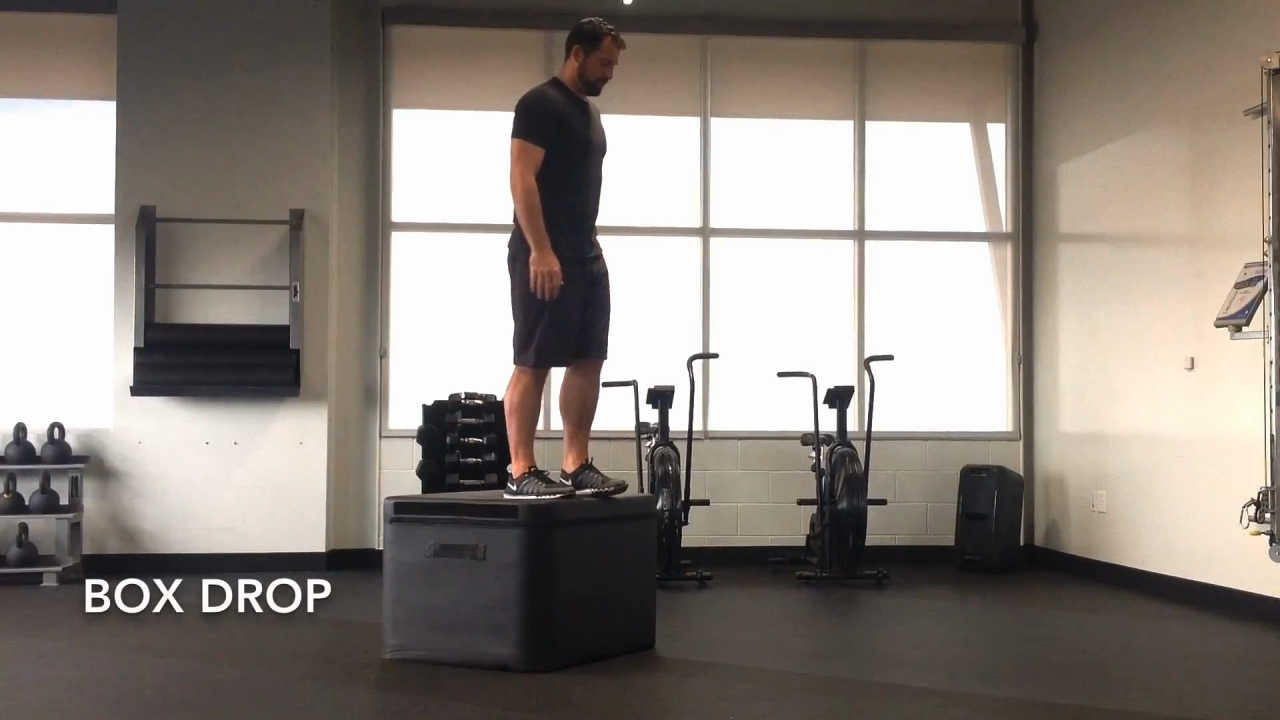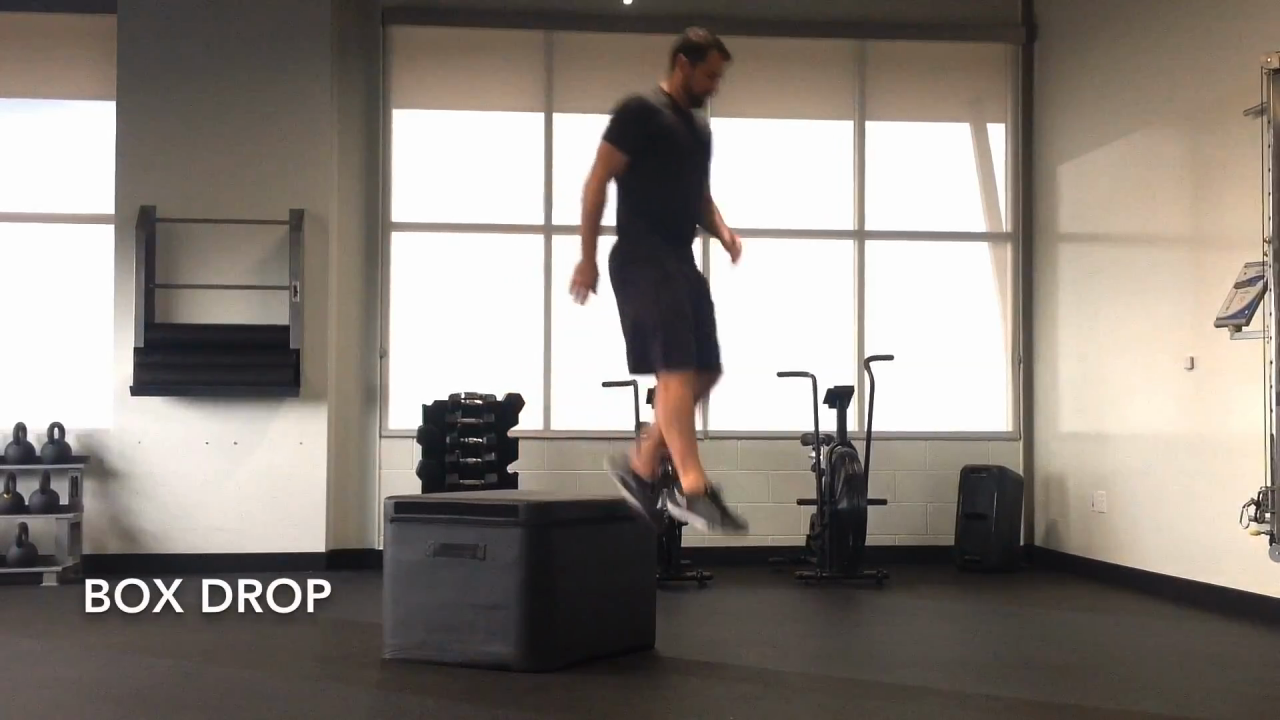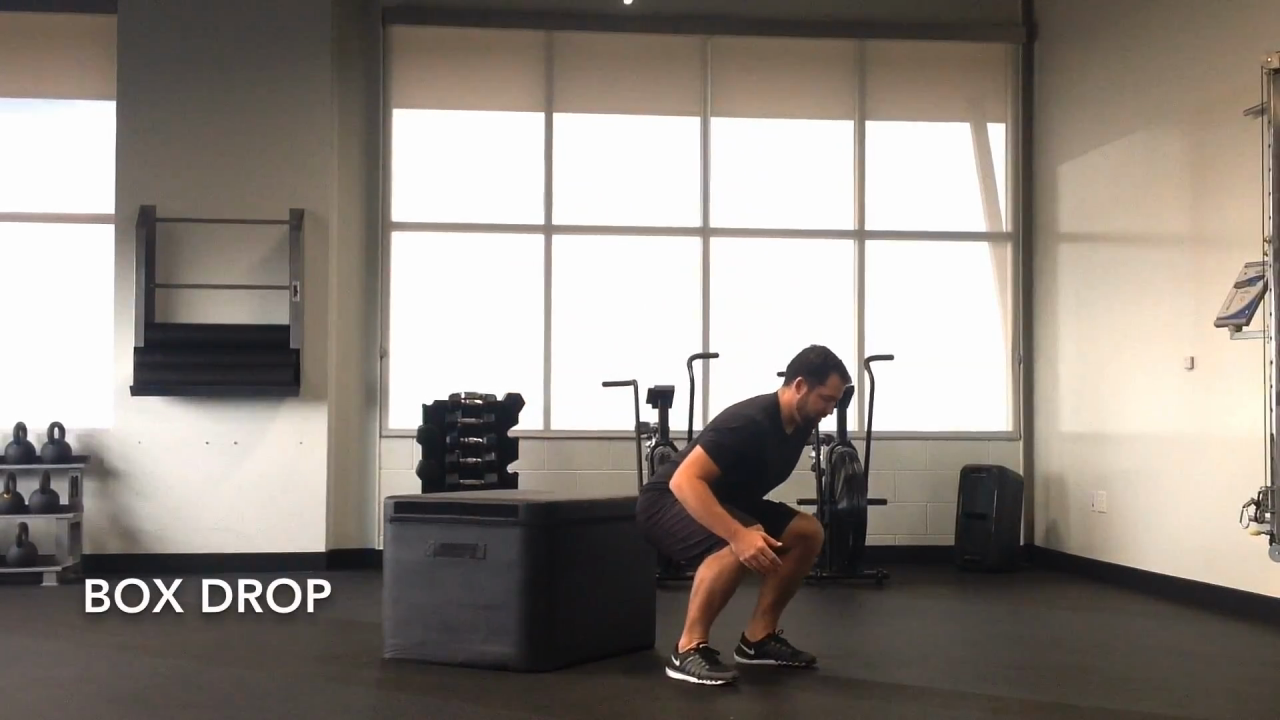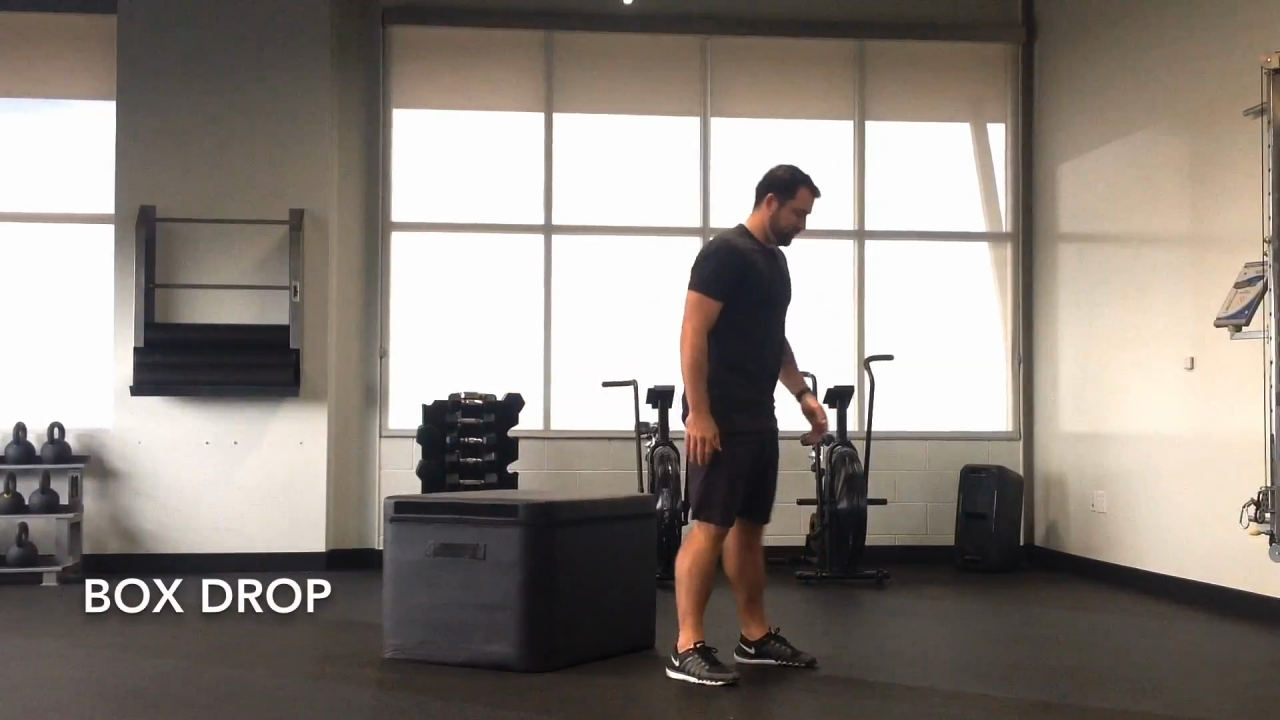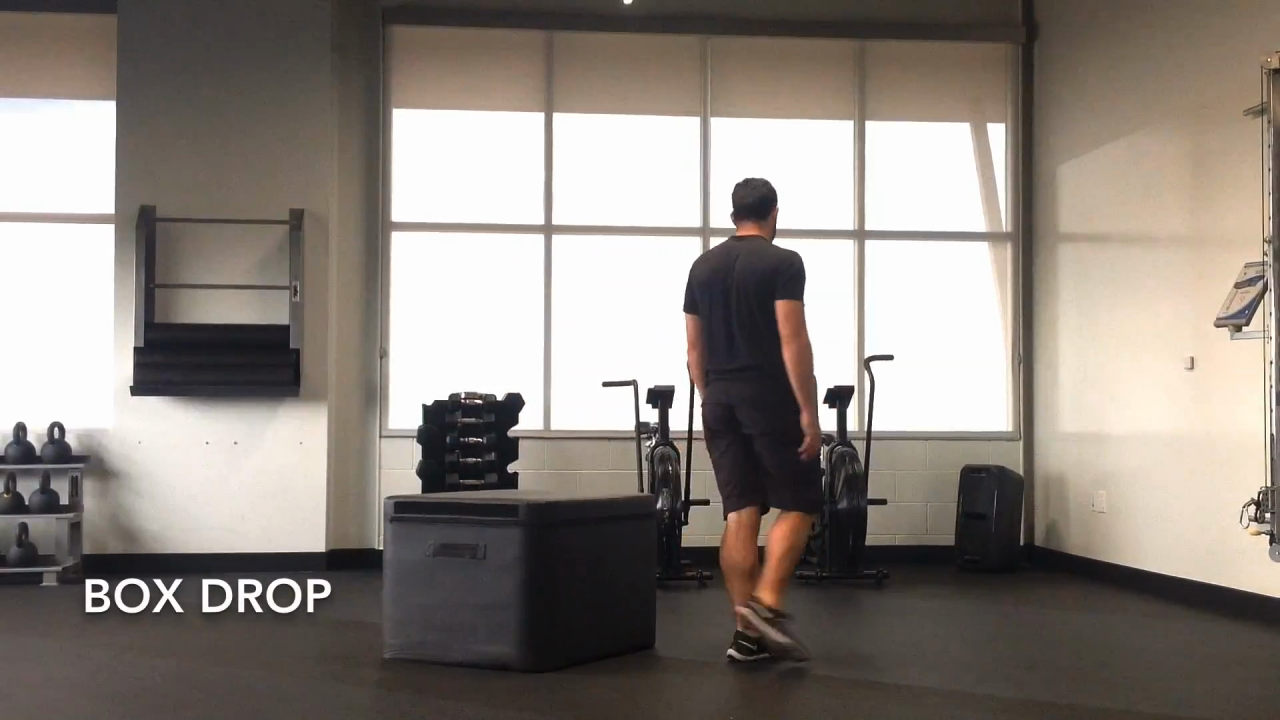
dt=1s
person 1, frame 1
left shoulder: (589, 111)
right shoulder: (541, 103)
right elbow: (522, 179)
left wrist: (589, 250)
right wrist: (540, 251)
left hip: (586, 256)
right hip: (546, 256)
left knee: (588, 360)
right knee: (533, 364)
left ankle: (576, 467)
right ankle: (521, 472)
person 1, frame 2
left shoulder: (699, 128)
right shoulder: (640, 112)
right elbow: (597, 183)
left wrist: (723, 231)
right wrist: (588, 257)
left hip: (682, 263)
right hip: (644, 261)
left knee: (705, 371)
right knee: (676, 371)
left ankle: (639, 466)
right ankle: (694, 490)
person 1, frame 3
left shoulder: (801, 424)
right shoulder: (748, 422)
right elbow: (683, 481)
right wrist: (738, 535)
right hip: (668, 503)
left knee: (808, 532)
right knee: (742, 545)
left ankle: (758, 637)
right ankle: (689, 649)
person 1, frame 4
left shoulder: (775, 259)
right shoulder: (726, 251)
right elbow: (694, 332)
left wrist: (804, 396)
right wrist: (698, 413)
left hip: (757, 413)
right hip: (721, 413)
left knee: (750, 526)
right knee: (711, 526)
left ankle: (756, 638)
right ankle: (687, 649)
person 1, frame 5
left shoulder: (703, 265)
right shoulder: (783, 262)
left elbow: (694, 346)
right elbow: (793, 340)
right wrist: (809, 410)
left hip: (719, 402)
right hip: (768, 399)
left knee: (740, 516)
right knee: (798, 507)
left ankle: (748, 635)
right ankle: (765, 601)
